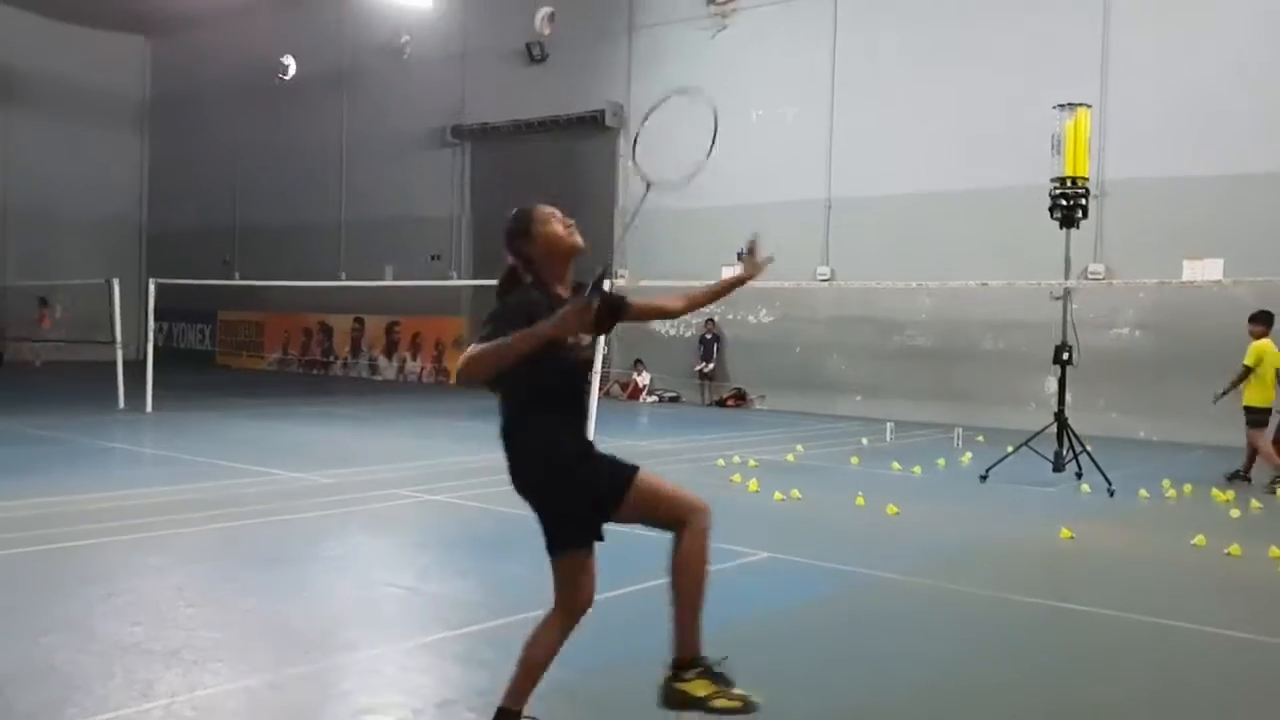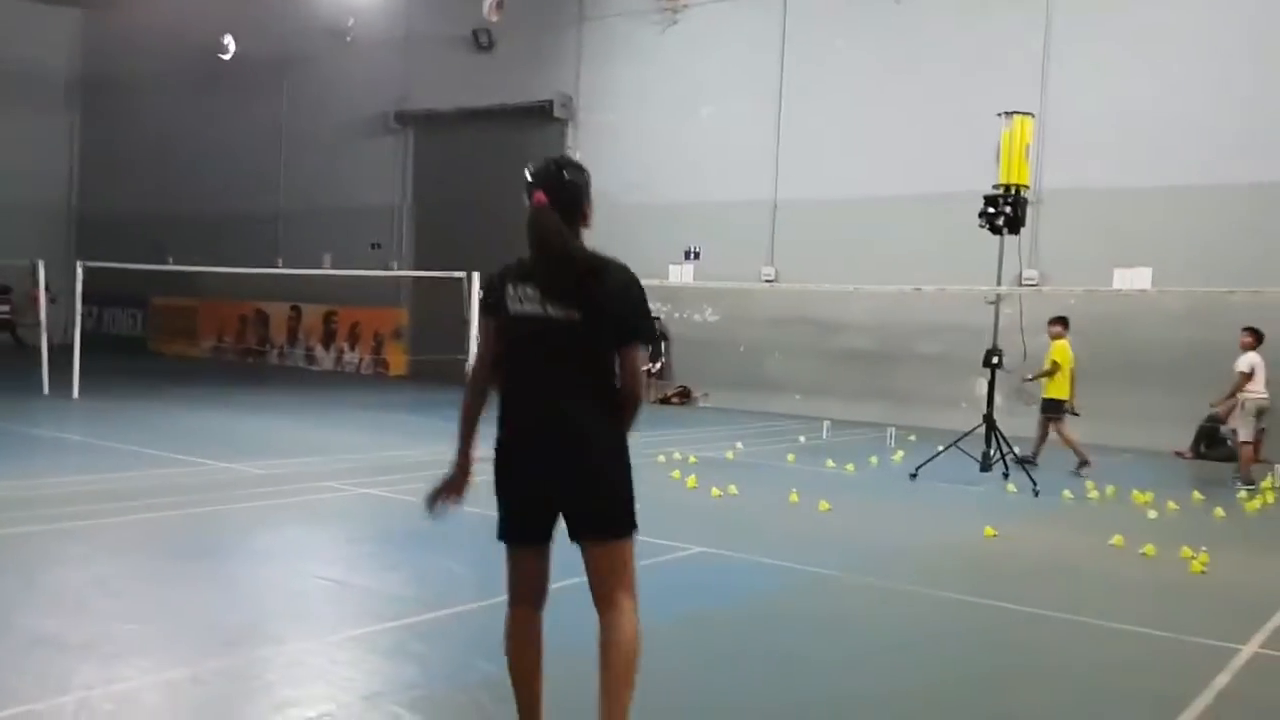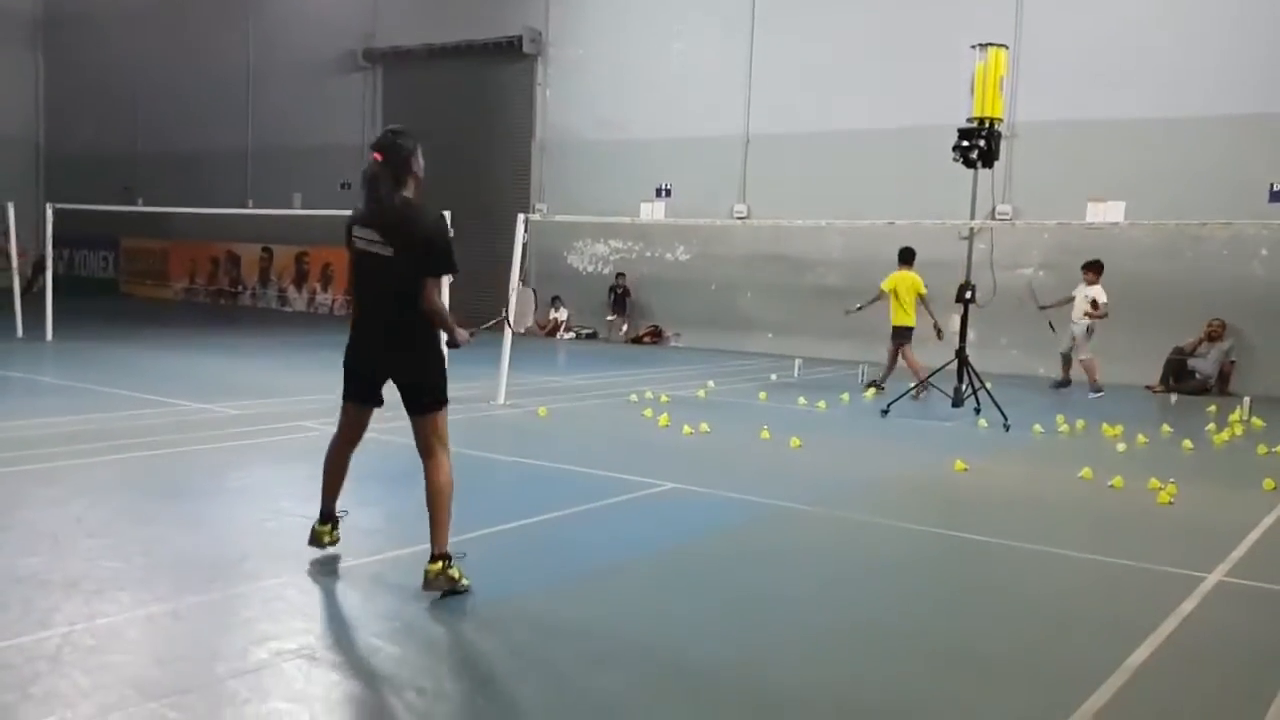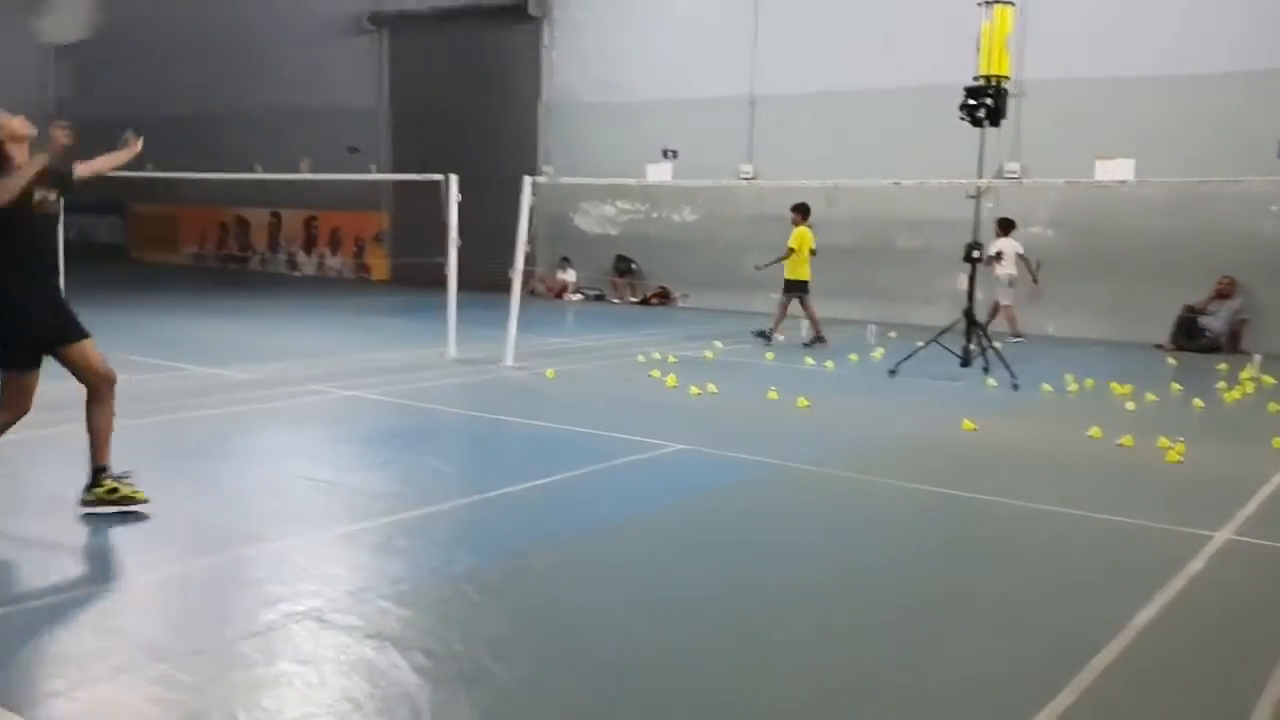
dt=1s
person 1, frame 1
left shoulder: (584, 301)
right shoulder: (524, 306)
left elbow: (674, 306)
right elbow: (469, 369)
left wrist: (741, 278)
right wrist: (550, 331)
left hip: (565, 457)
right hip: (548, 459)
left knee: (572, 601)
right knee: (693, 516)
right ankle: (687, 670)
person 1, frame 2
left shoulder: (504, 282)
right shoulder: (615, 282)
left elbow: (481, 375)
right elbow: (633, 384)
left wrist: (463, 461)
left hip: (520, 453)
right hip: (592, 452)
left knee: (525, 601)
right knee: (617, 603)
person 1, frame 3
left shoulder: (362, 218)
right shoulder: (428, 224)
left elbow: (355, 286)
right elbow: (429, 301)
right wrist: (454, 331)
left hip: (365, 342)
right hip: (414, 348)
left knee: (347, 436)
right knee: (435, 453)
left ankle: (325, 522)
right ankle: (440, 562)
person 1, frame 4
left shoulder: (47, 172)
left elbow: (96, 166)
left wrist: (131, 151)
right wrist: (43, 157)
left hip: (46, 299)
left knee: (102, 378)
left ankle: (101, 480)
